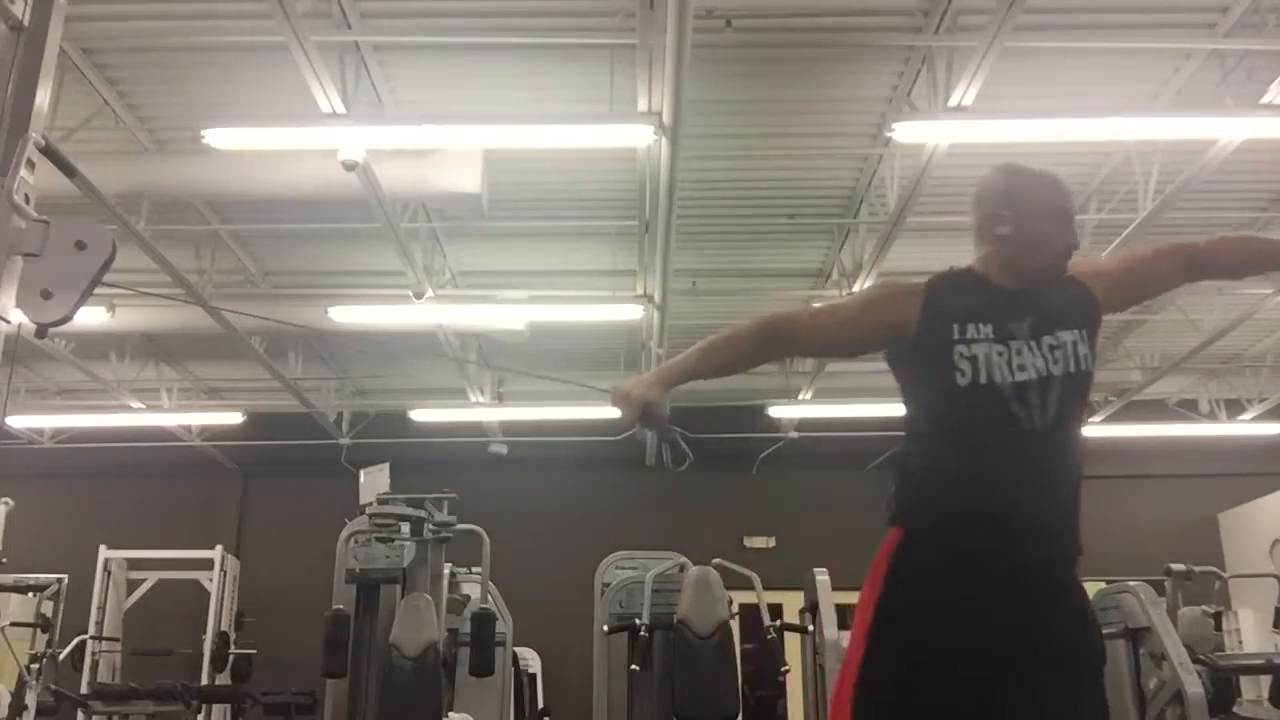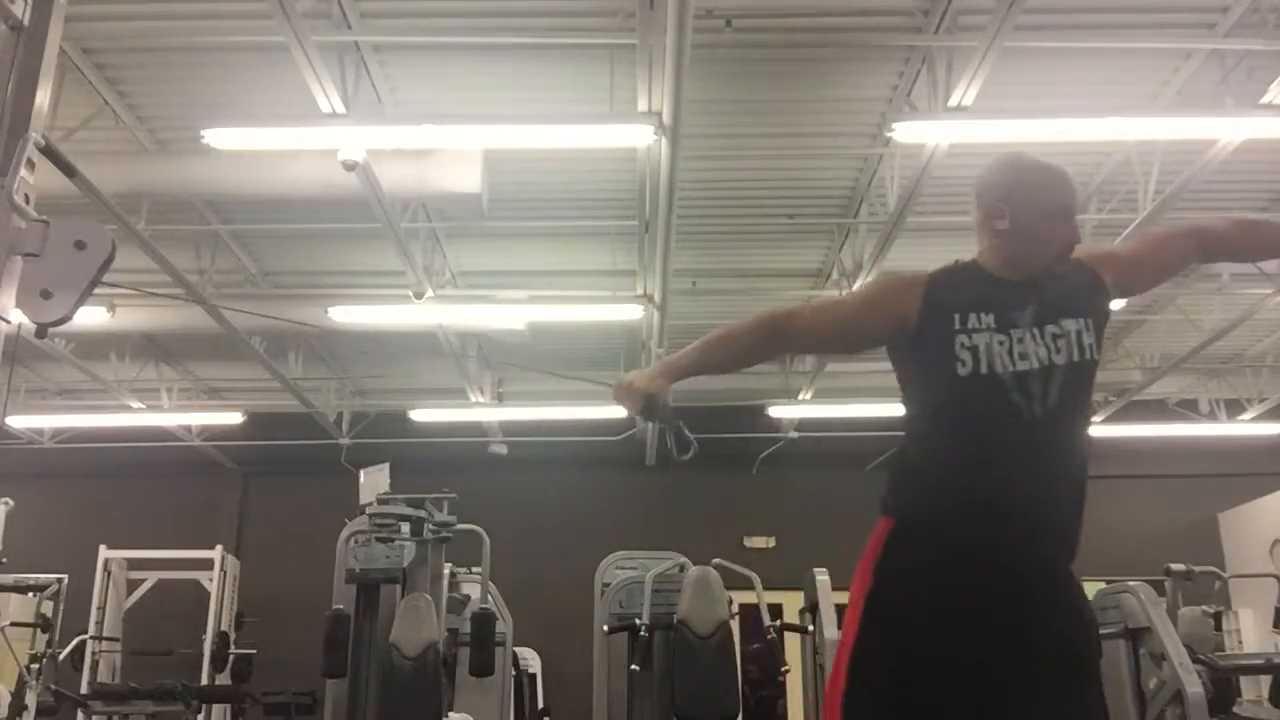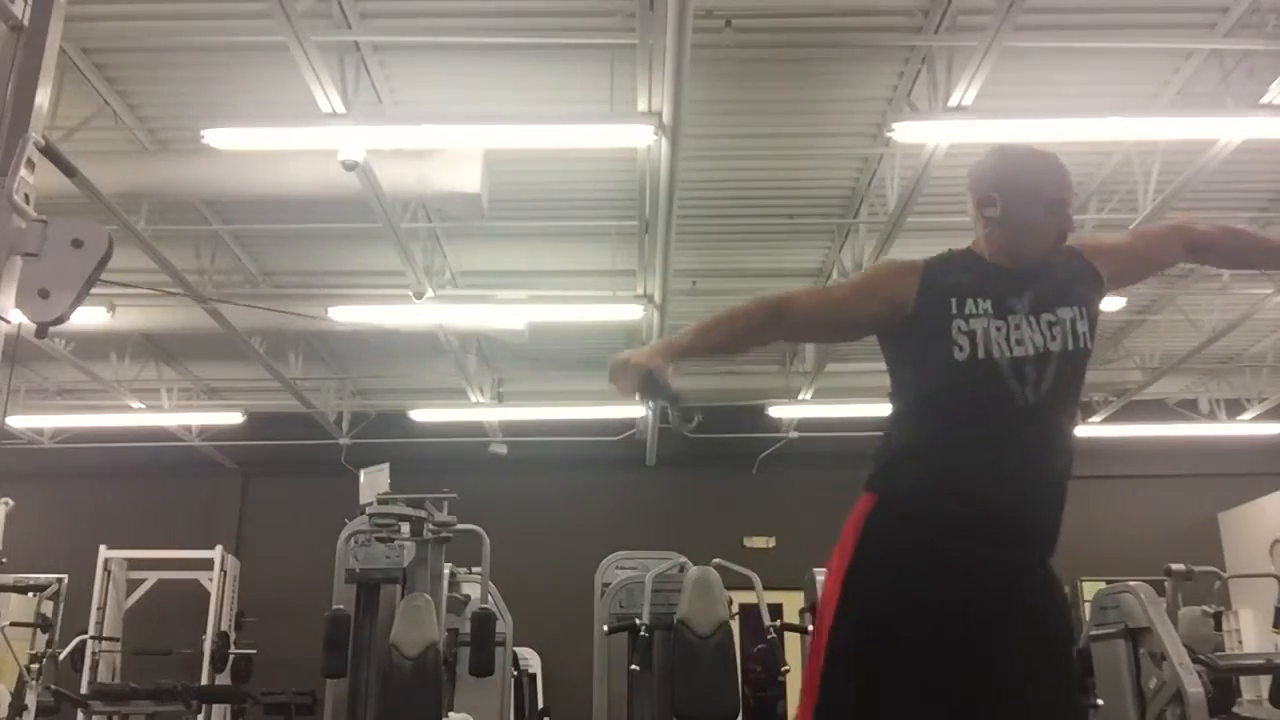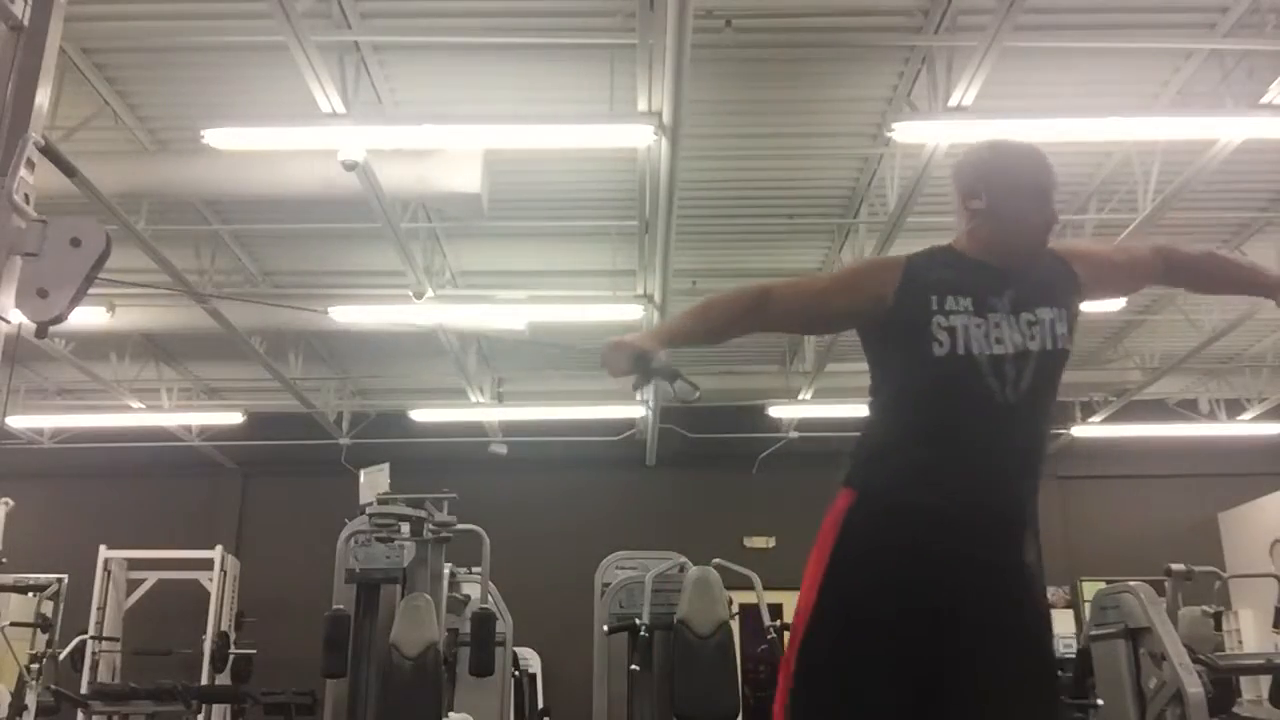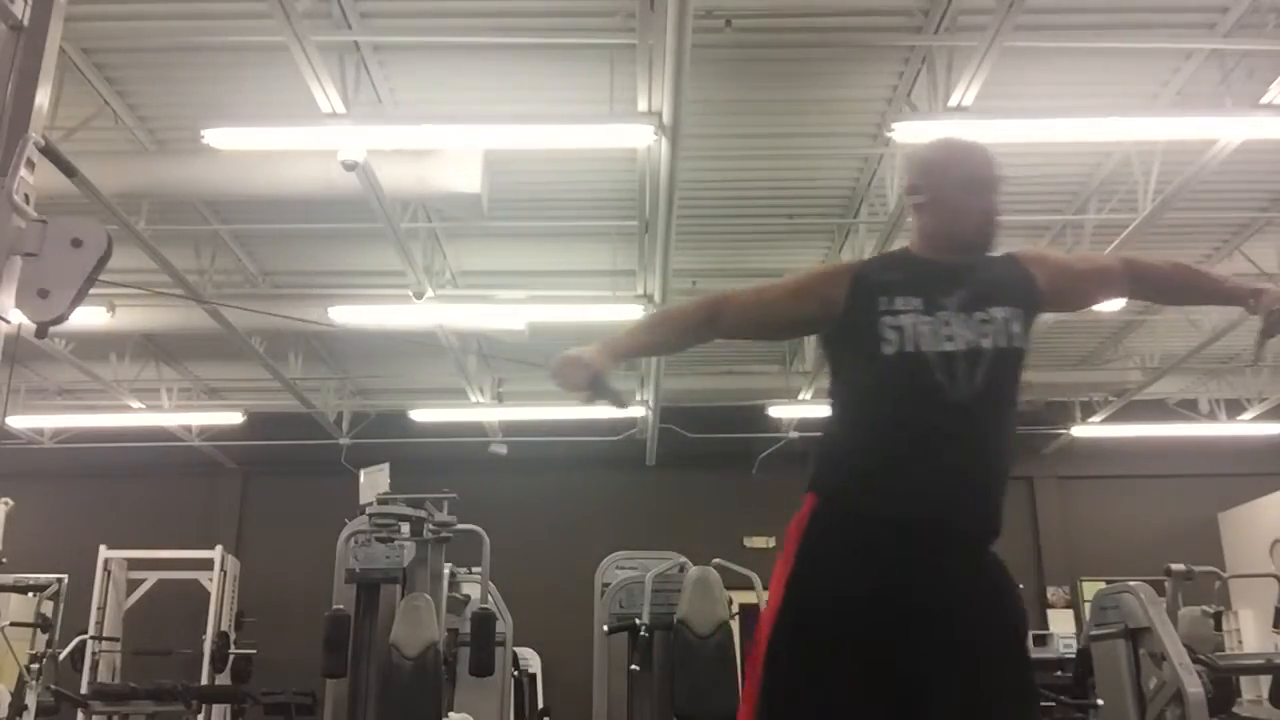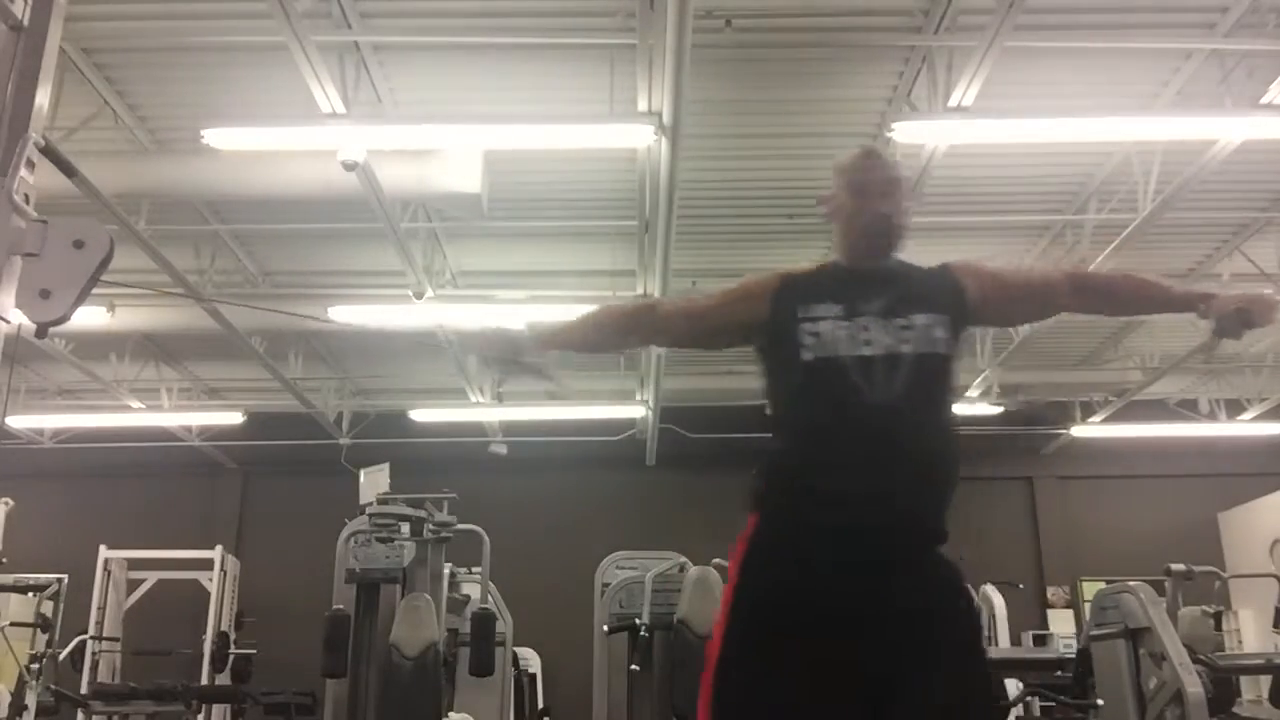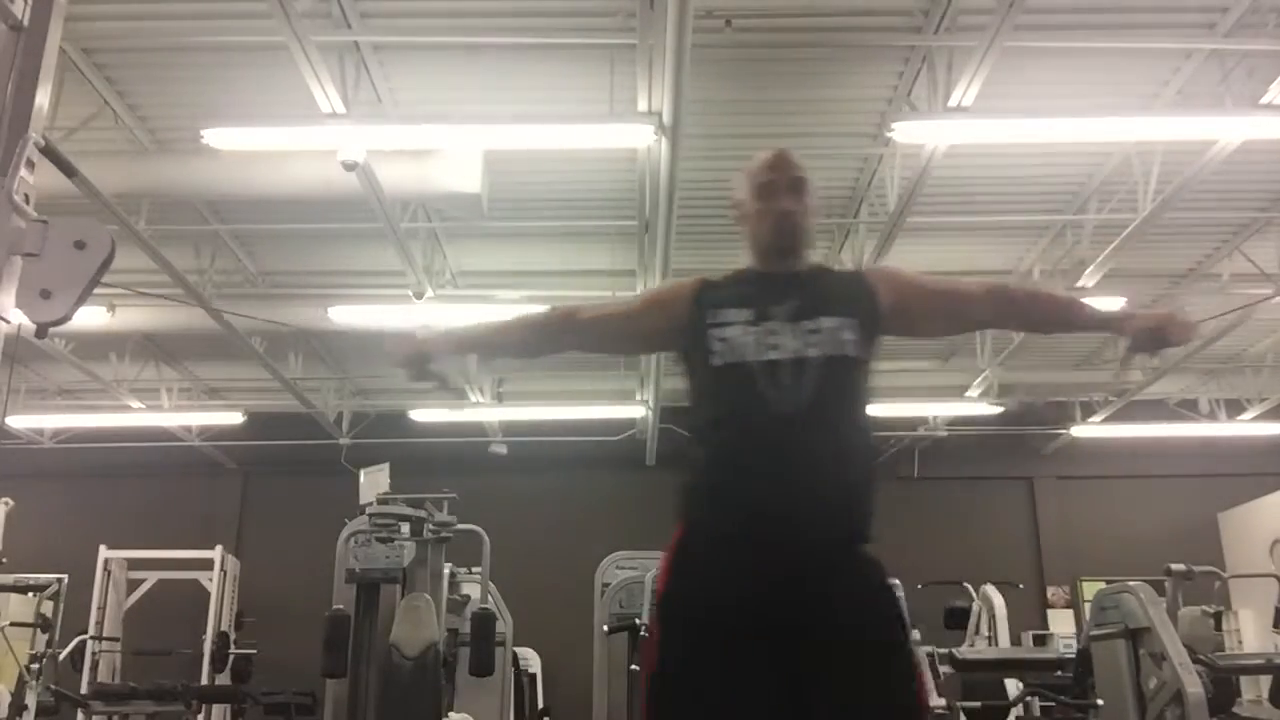
dt=0.2s
person 1, frame 1
left shoulder: (1084, 296)
right shoulder: (918, 308)
left elbow: (1191, 259)
right elbow: (784, 330)
right wrist: (663, 377)
left hip: (1043, 579)
right hip: (933, 570)
person 1, frame 2
left shoulder: (1090, 282)
right shoulder: (921, 300)
left elbow: (1202, 239)
right elbow: (787, 327)
right wrist: (666, 371)
left hip: (1039, 572)
right hip: (924, 564)
person 1, frame 3
left shoulder: (1082, 272)
right shoulder: (914, 287)
left elbow: (1187, 240)
right elbow: (782, 313)
right wrist: (664, 351)
left hip: (1017, 559)
right hip: (903, 547)
person 1, frame 4
left shoulder: (1063, 275)
right shoulder: (896, 284)
left elbow: (1168, 262)
right elbow: (764, 302)
right wrist: (654, 338)
left hip: (992, 555)
right hip: (881, 544)
person 1, frame 5
left shoulder: (1021, 280)
right shoulder: (851, 289)
left elbow: (1131, 273)
right elbow: (720, 312)
right wrist: (607, 351)
left hip: (960, 555)
right hip: (845, 548)
person 1, frame 6
left shoulder: (951, 291)
right shoulder: (779, 300)
left elbow: (1072, 287)
right elbow: (654, 318)
left wrist: (1200, 302)
right wrist: (536, 338)
left hip: (910, 563)
right hip: (794, 560)
person 1, frame 7
left shoulder: (865, 295)
right shoulder: (694, 306)
left elbow: (991, 300)
right elbow: (573, 324)
left wrist: (1118, 321)
right wrist: (453, 340)
left hip: (834, 566)
right hip: (721, 565)
